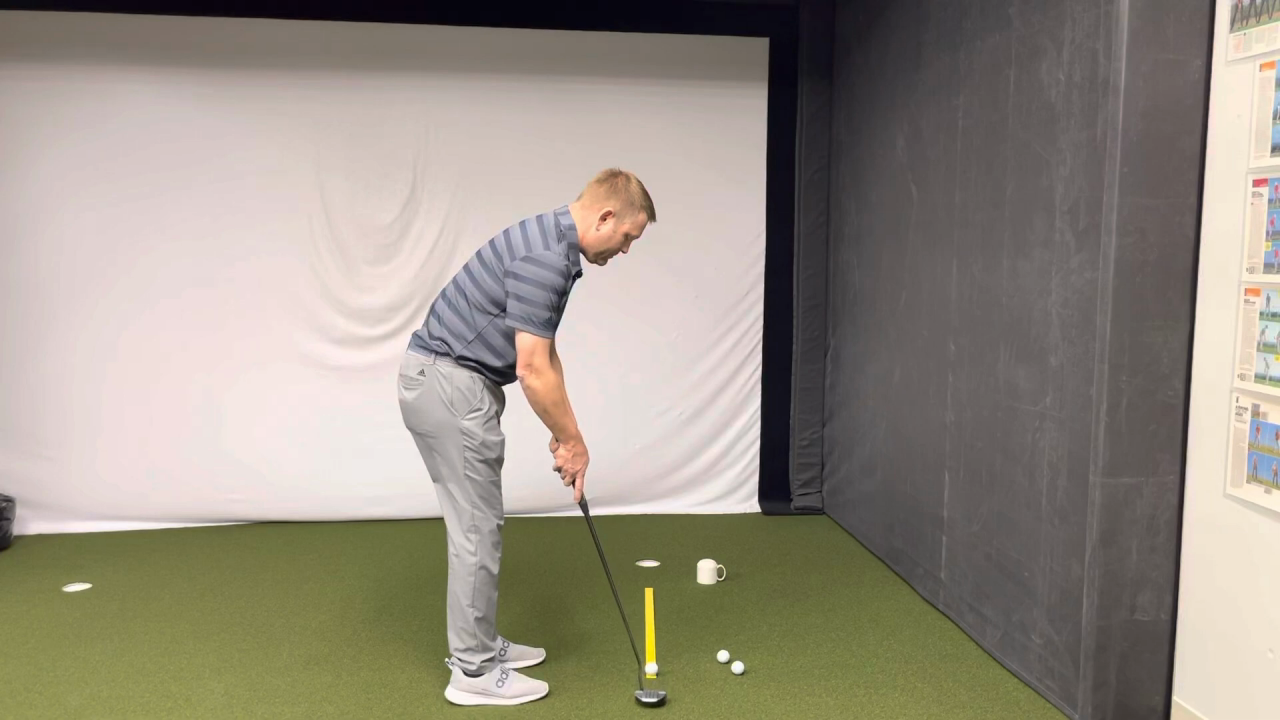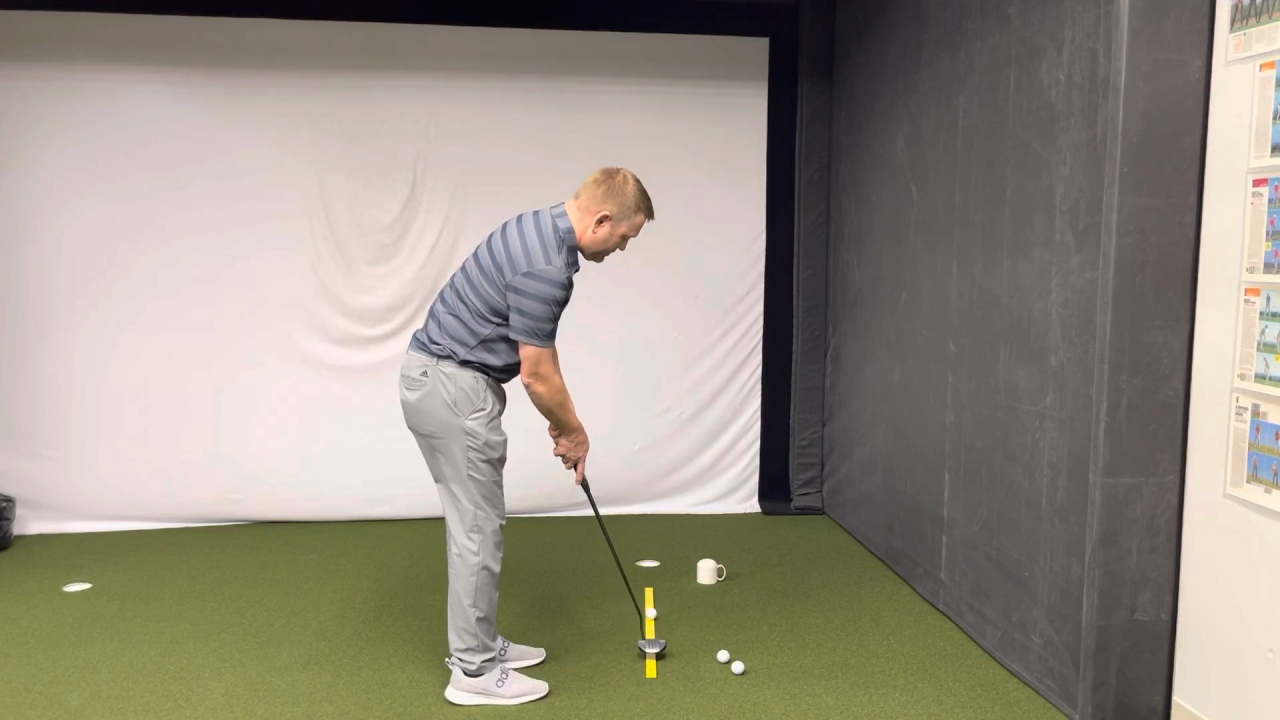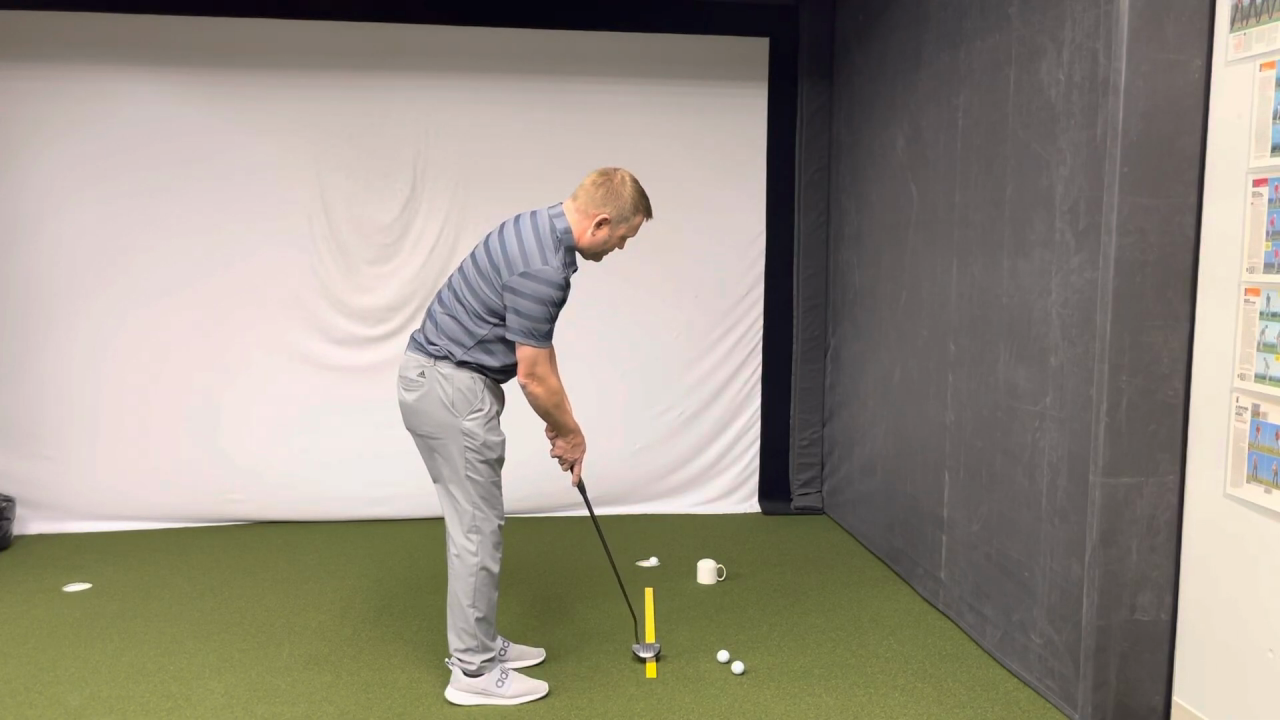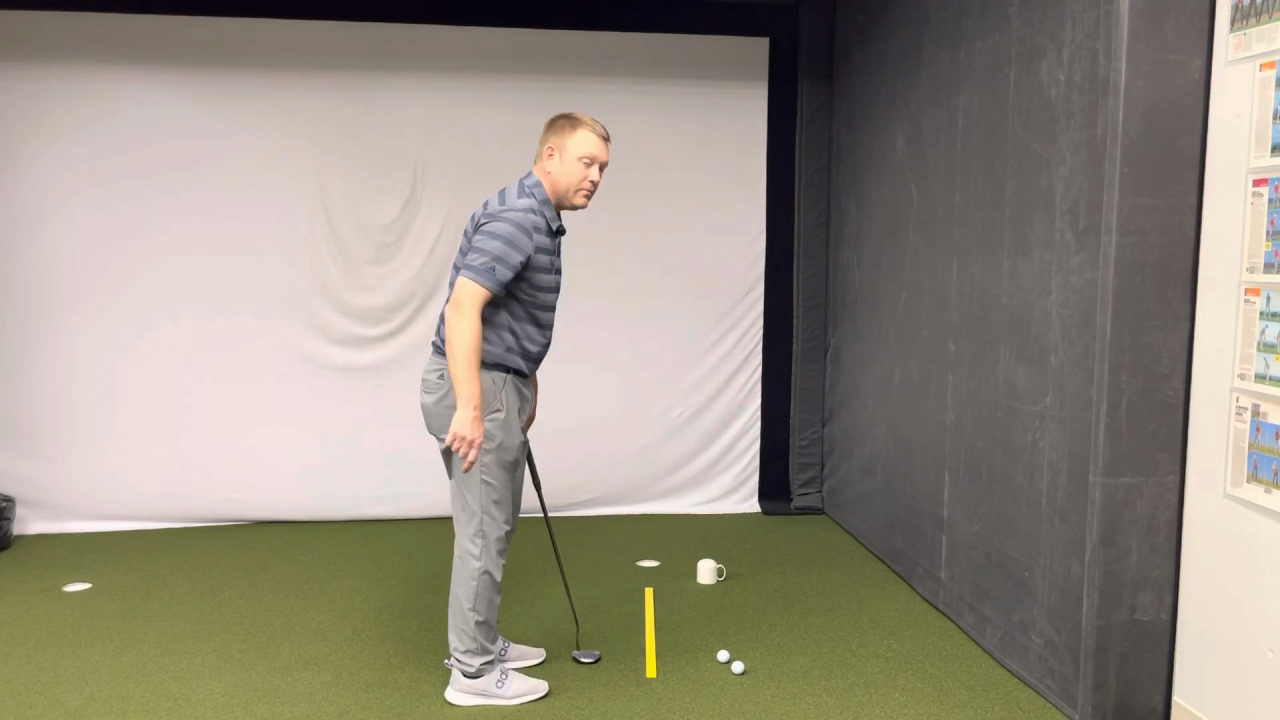
dt=0.7s
person 1, frame 1
left shoulder: (551, 242)
right shoulder: (546, 256)
left elbow: (544, 354)
right elbow: (532, 369)
left wrist: (562, 432)
right wrist: (572, 441)
left hip: (449, 380)
right hip: (449, 386)
left knee: (477, 523)
right knee: (476, 528)
left ankle: (477, 644)
right ankle: (474, 671)
person 1, frame 2
left shoulder: (540, 229)
right shoulder: (545, 266)
left elbow: (537, 355)
right elbow: (537, 375)
left wrist: (563, 421)
right wrist: (574, 431)
left hip: (444, 378)
right hip: (453, 387)
left knee: (476, 523)
right knee: (478, 528)
left ankle: (477, 643)
right ankle: (474, 670)
person 1, frame 3
left shoulder: (539, 227)
right shoulder: (542, 266)
left elbow: (536, 353)
right elbow: (533, 375)
left wrist: (563, 422)
right wrist: (569, 434)
left hip: (446, 379)
right hip: (450, 387)
left knee: (477, 524)
right knee: (477, 529)
left ankle: (478, 643)
right ankle: (474, 671)
person 1, frame 4
left shoulder: (540, 219)
right shoulder: (514, 218)
right elbow: (461, 311)
left wrist: (526, 381)
right wrist: (470, 408)
left hip: (499, 384)
right hip: (474, 389)
left knee: (498, 524)
right knee: (484, 530)
left ankle: (481, 642)
right ankle: (472, 672)
